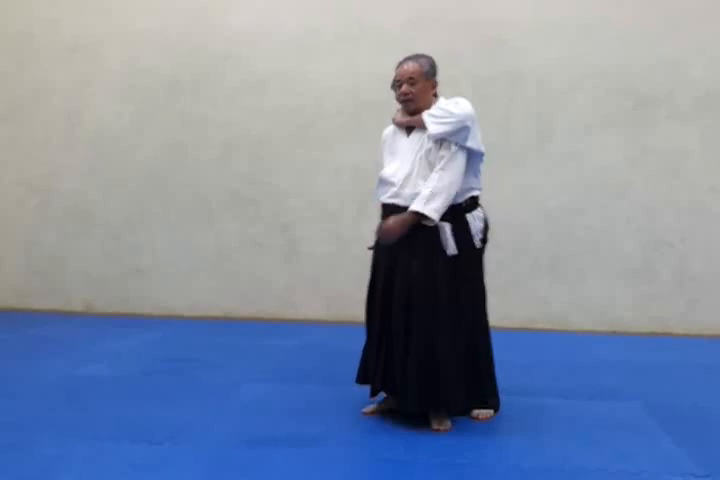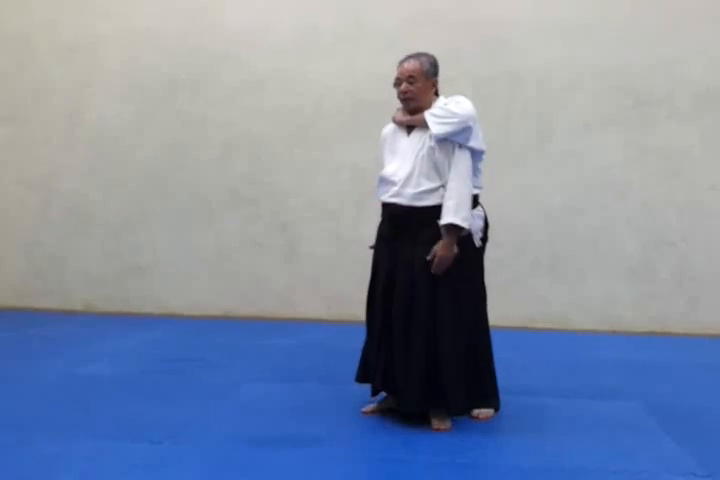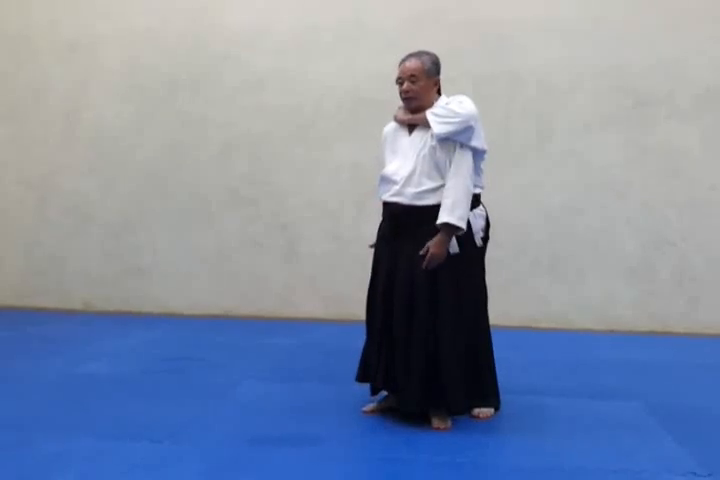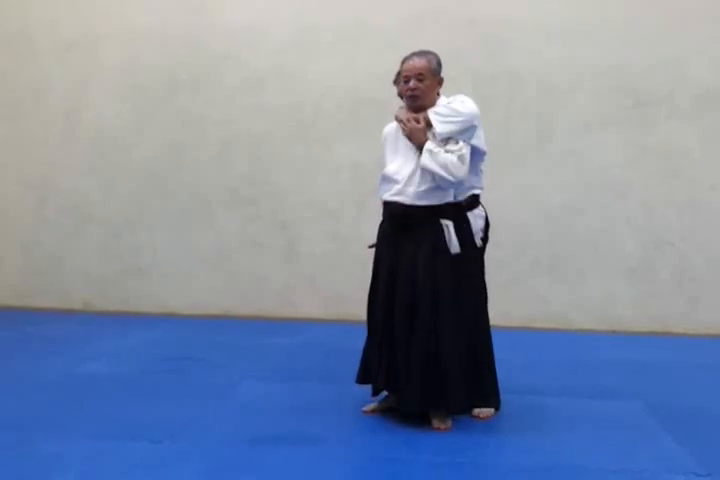
dt=0.7s
person 1, frame 1
left shoulder: (452, 124)
right shoulder: (391, 132)
left elbow: (447, 180)
left wrist: (408, 220)
left hip: (444, 235)
right hip: (396, 233)
left knee: (444, 318)
right knee: (392, 314)
left ankle: (442, 401)
right ankle: (398, 392)
person 1, frame 2
left shoulder: (453, 126)
right shoulder: (391, 131)
left elbow: (460, 182)
left wrist: (449, 238)
left hip: (440, 231)
right hip: (397, 231)
left knee: (446, 317)
right knee: (393, 313)
left ankle: (442, 400)
right ankle: (398, 391)
person 1, frame 3
left shoulder: (454, 125)
right shoulder: (392, 130)
left elbow: (460, 182)
left wrist: (444, 236)
left hip: (440, 231)
right hip: (397, 231)
left knee: (445, 317)
right knee: (394, 313)
left ankle: (442, 400)
right ankle: (398, 390)
person 1, frame 4
left shoulder: (451, 125)
right shoulder: (392, 130)
left elbow: (455, 172)
left wrist: (423, 142)
left hip: (440, 233)
right hip: (397, 231)
left knee: (443, 316)
right knee: (393, 312)
left ankle: (442, 401)
right ankle: (398, 391)
